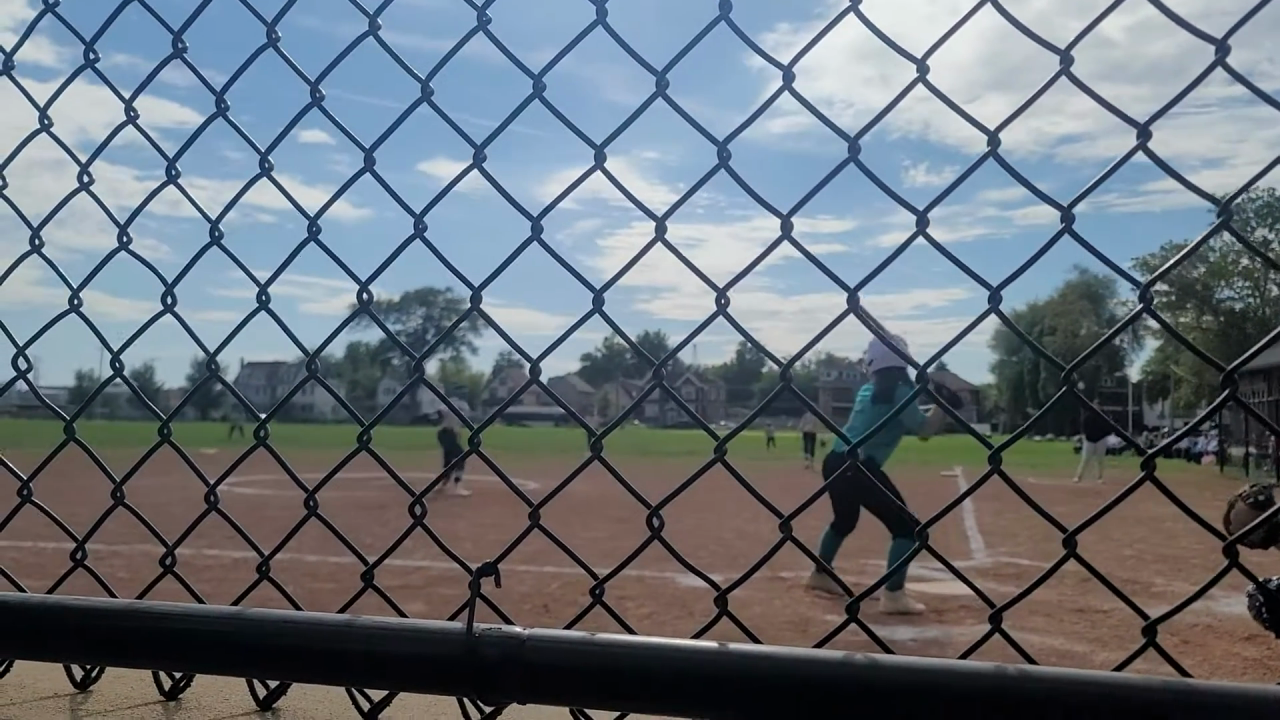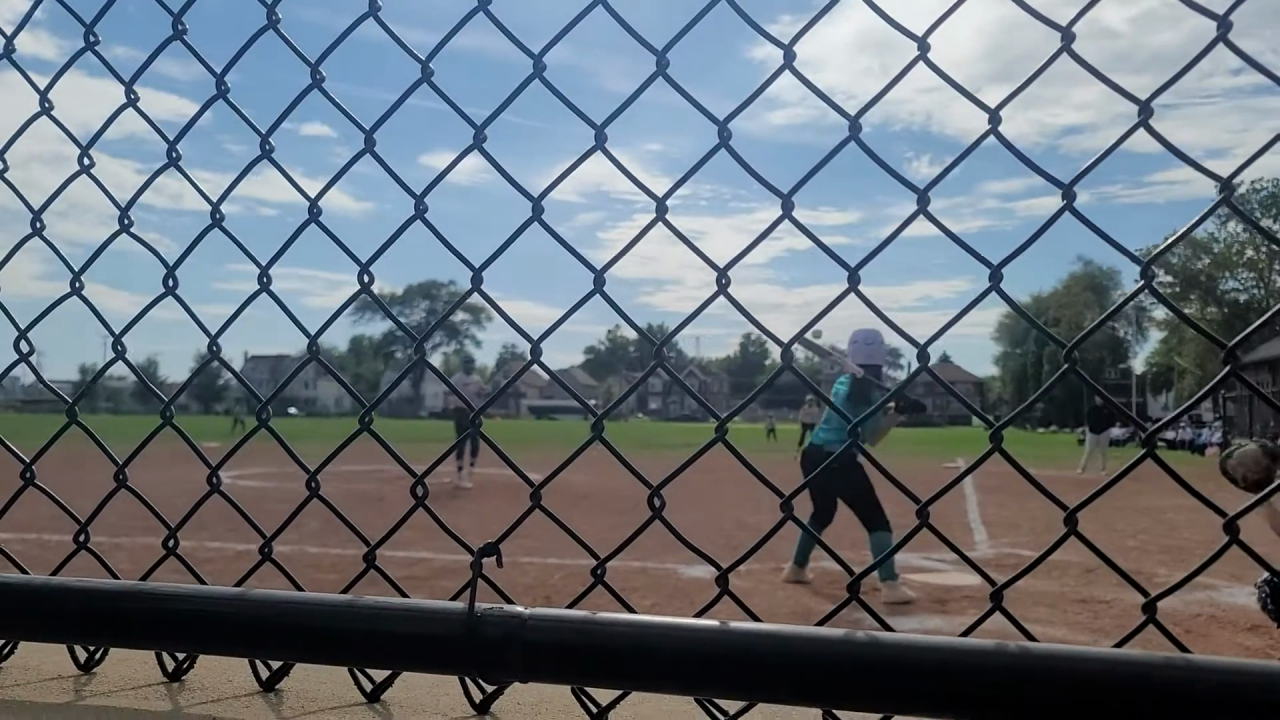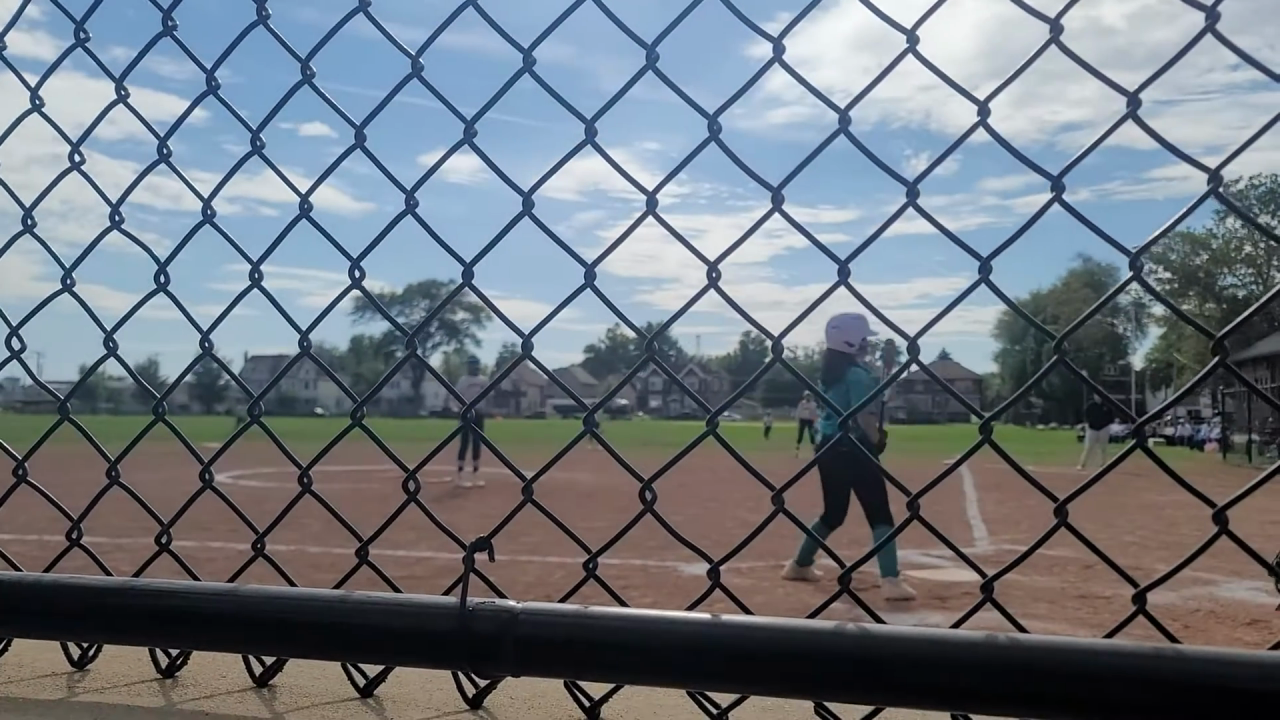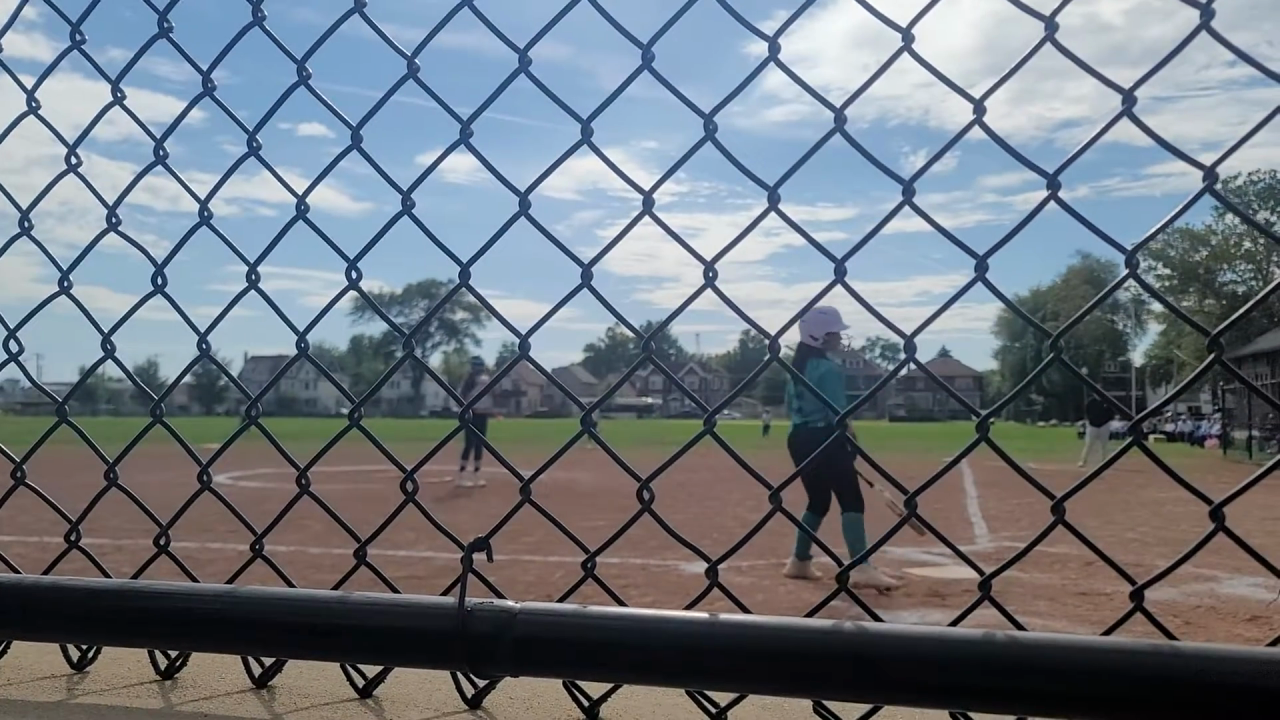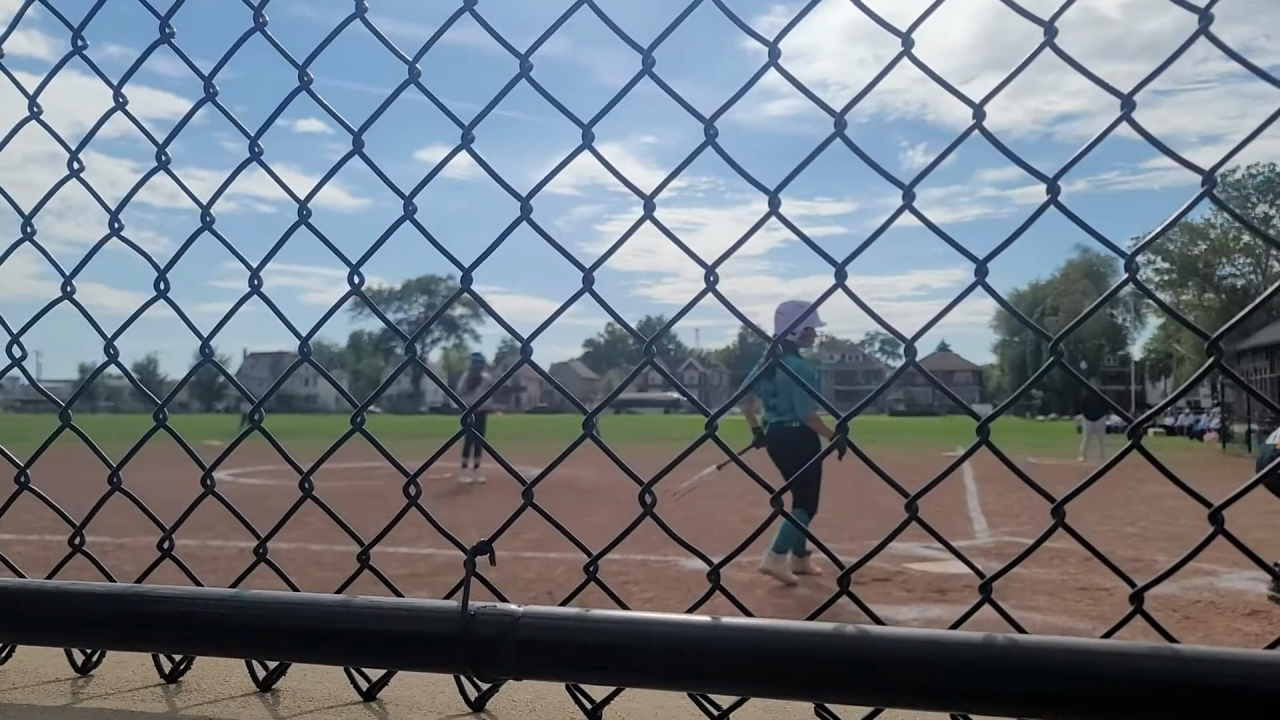
dt=0.4s
person 1, frame 1
left shoulder: (867, 390)
right shoulder: (898, 391)
right elbow: (923, 431)
left wrist: (929, 409)
right wrist: (942, 406)
left hip: (835, 464)
right hip: (860, 468)
left knee: (844, 520)
right knee: (905, 526)
left ankle: (820, 574)
right ankle: (893, 594)
person 1, frame 2
left shoulder: (843, 382)
right shoulder: (869, 392)
right elbow: (872, 437)
left wrist: (890, 407)
right wrist: (896, 412)
left hip: (813, 456)
right hip: (840, 462)
left knee: (822, 515)
right knee: (876, 520)
left ankle: (797, 568)
right ankle: (890, 585)
person 1, frame 3
left shoulder: (829, 374)
right shoulder: (857, 374)
right elbow: (865, 417)
left wrist: (873, 433)
right wrist: (877, 438)
left hip: (828, 449)
right hip: (853, 450)
left knee: (833, 513)
right knee: (880, 513)
left ankle: (799, 565)
right ankle: (891, 581)
person 1, frame 4
left shoulder: (796, 367)
right shoulder: (828, 369)
left elbow: (790, 407)
right elbow: (838, 413)
right wrist: (849, 439)
left hip: (798, 439)
right hip: (825, 440)
left knee: (817, 502)
right knee: (851, 501)
left ankle: (799, 561)
right ankle: (861, 567)
person 1, frame 5
left shoulder: (767, 363)
right shoulder: (800, 367)
left elbow: (746, 398)
right elbow: (806, 413)
left wrist: (756, 429)
right wrist: (834, 436)
left hip: (776, 436)
right hip: (799, 438)
left knee: (801, 497)
right knee: (807, 502)
left ankle: (799, 557)
right ankle: (776, 556)
